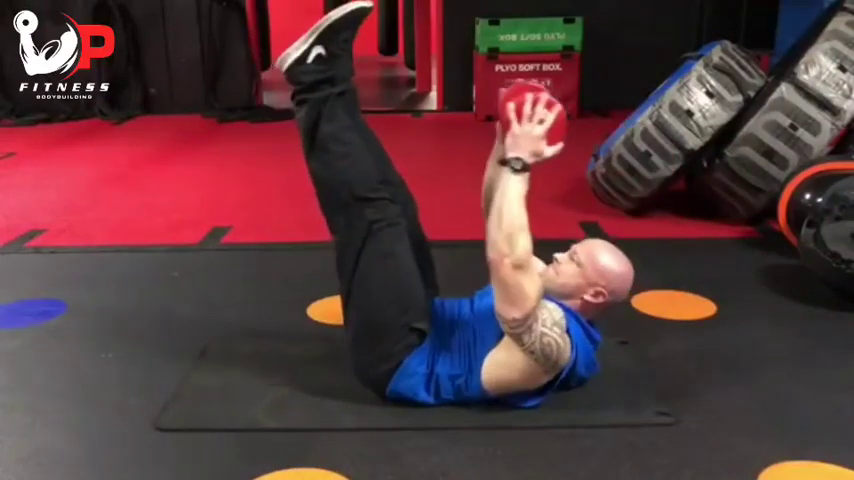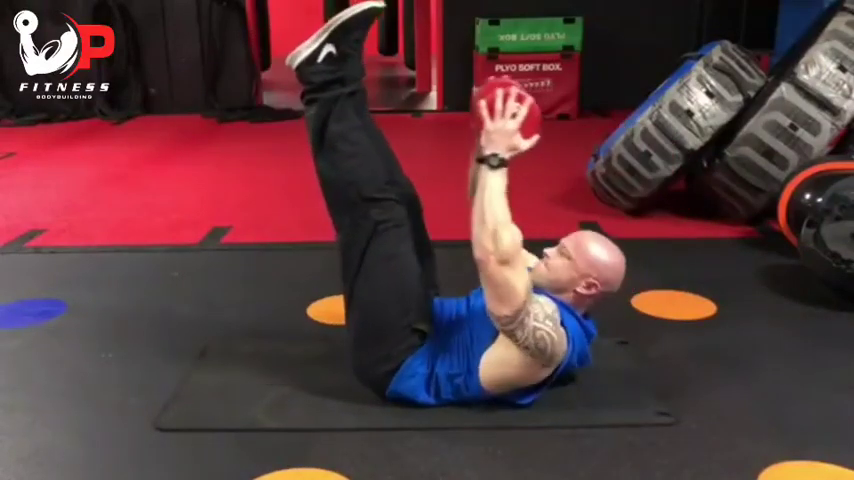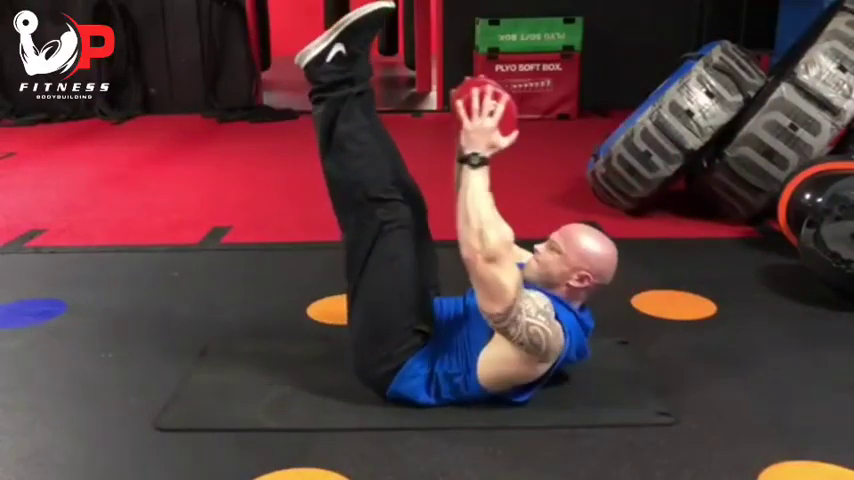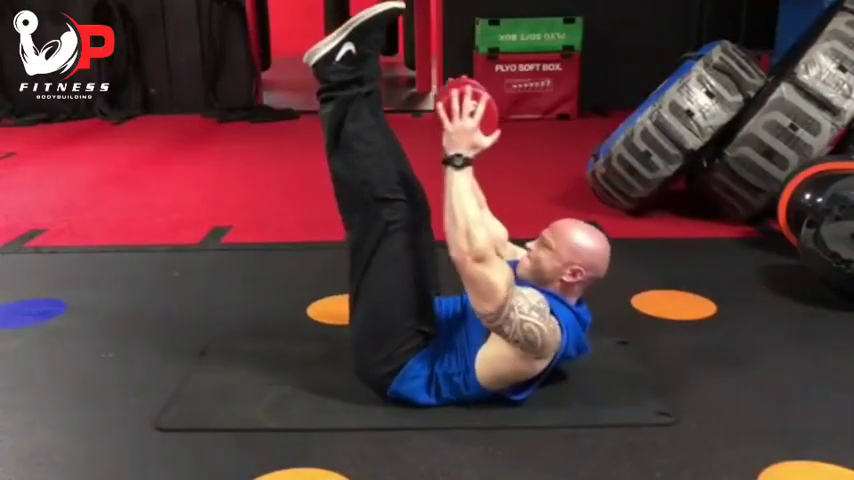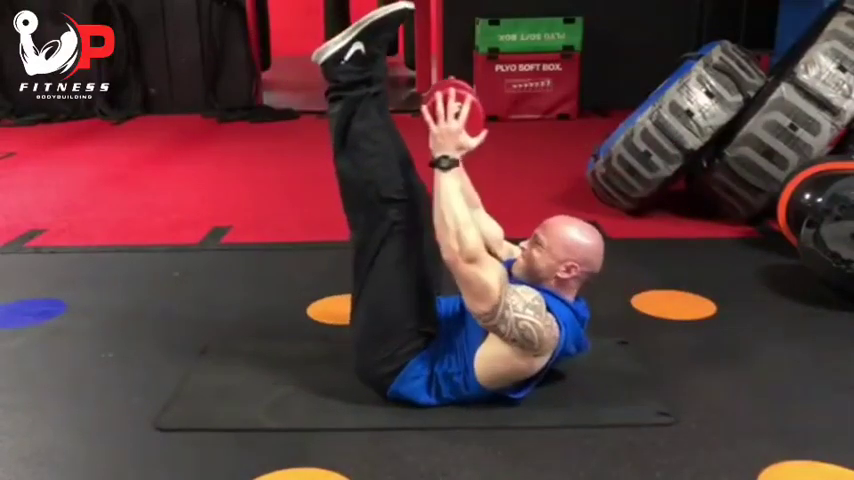
dt=0.1s
person 1, frame 1
left shoulder: (551, 339)
right shoulder: (550, 295)
left elbow: (507, 260)
right elbow: (506, 232)
left wrist: (515, 162)
right wrist: (508, 149)
left hip: (399, 362)
right hip: (425, 329)
left knee: (373, 213)
right knee: (391, 204)
left ankle: (321, 84)
right ankle: (325, 80)
person 1, frame 2
left shoulder: (547, 334)
right shoulder: (546, 290)
left elbow: (492, 256)
right elbow: (495, 227)
left wrist: (494, 159)
right wrist: (488, 145)
left hip: (399, 362)
right hip: (426, 327)
left knee: (377, 213)
right knee: (397, 203)
left ankle: (330, 84)
right ankle: (335, 85)
person 1, frame 3
left shoulder: (541, 329)
right shoulder: (540, 283)
left elbow: (482, 255)
right elbow: (492, 231)
left wrist: (474, 159)
right wrist: (475, 147)
left hip: (399, 362)
right hip: (424, 332)
left knee: (384, 213)
right knee: (402, 206)
left ankle: (341, 84)
person 1, frame 4
left shoulder: (538, 326)
right shoulder: (536, 280)
left elbow: (470, 254)
right elbow: (483, 229)
left wrist: (459, 158)
right wrist: (462, 148)
left hip: (399, 362)
right hip: (425, 330)
left knee: (387, 213)
right knee: (404, 206)
left ankle: (348, 85)
person 1, frame 5
left shoulder: (536, 324)
right shoulder: (532, 278)
left elbow: (463, 256)
right elbow: (476, 221)
left wrist: (445, 160)
right wrist: (451, 152)
left hip: (400, 364)
right hip: (426, 334)
left knee: (392, 214)
right knee: (409, 205)
left ankle: (357, 87)
